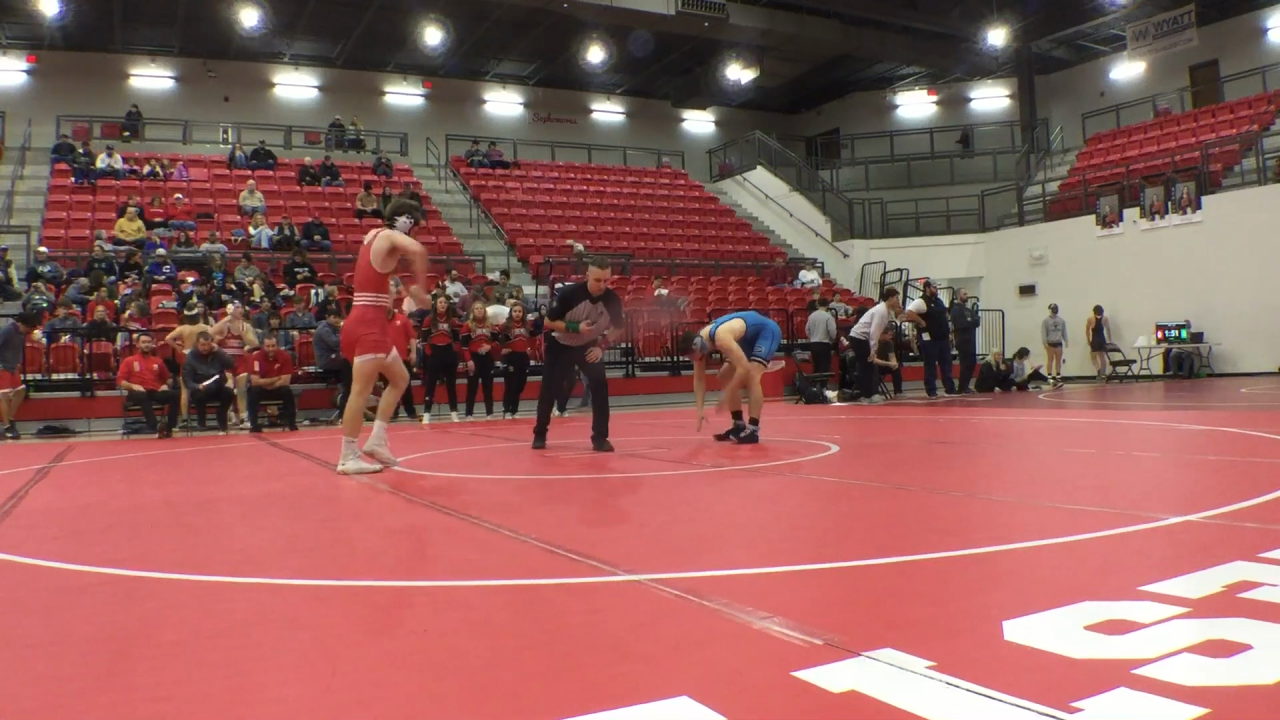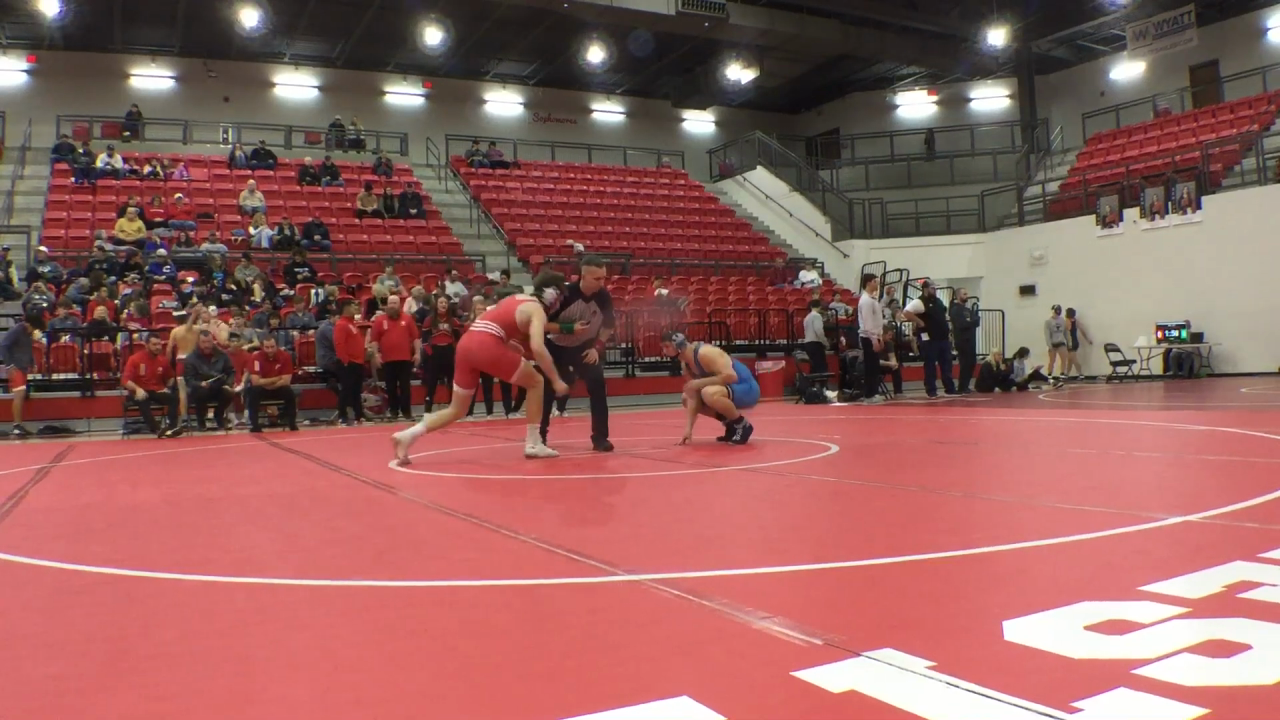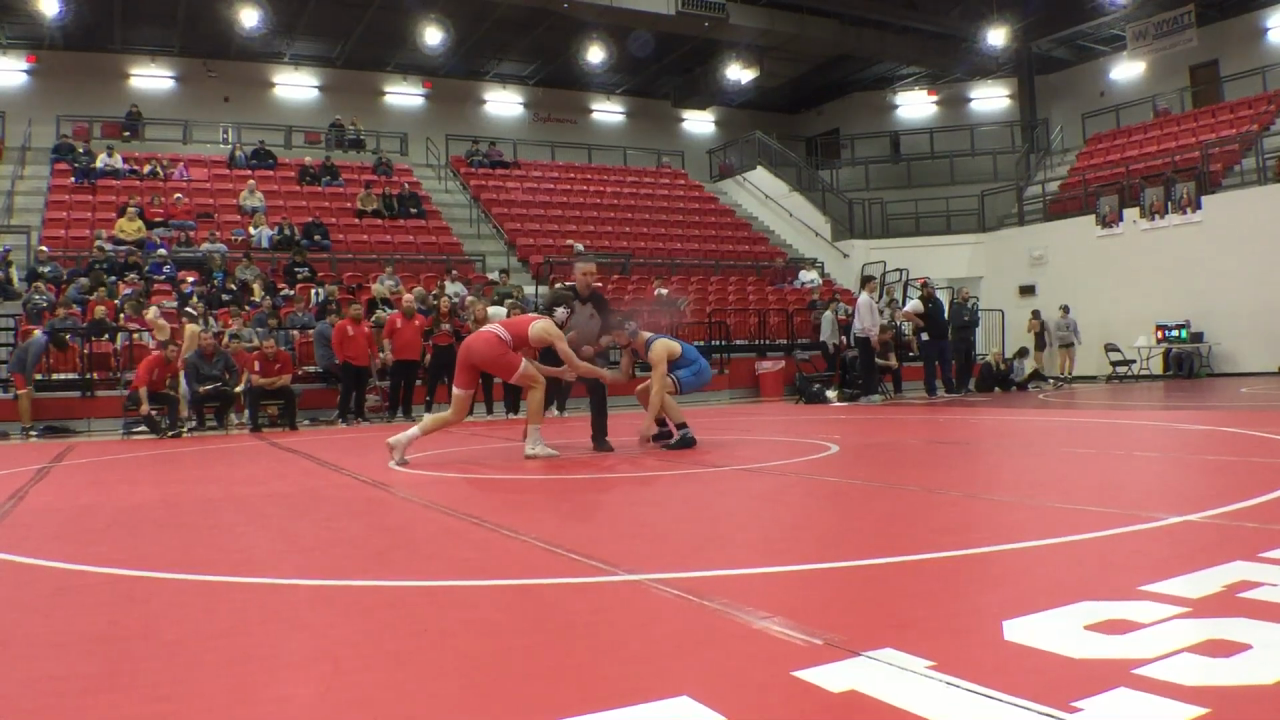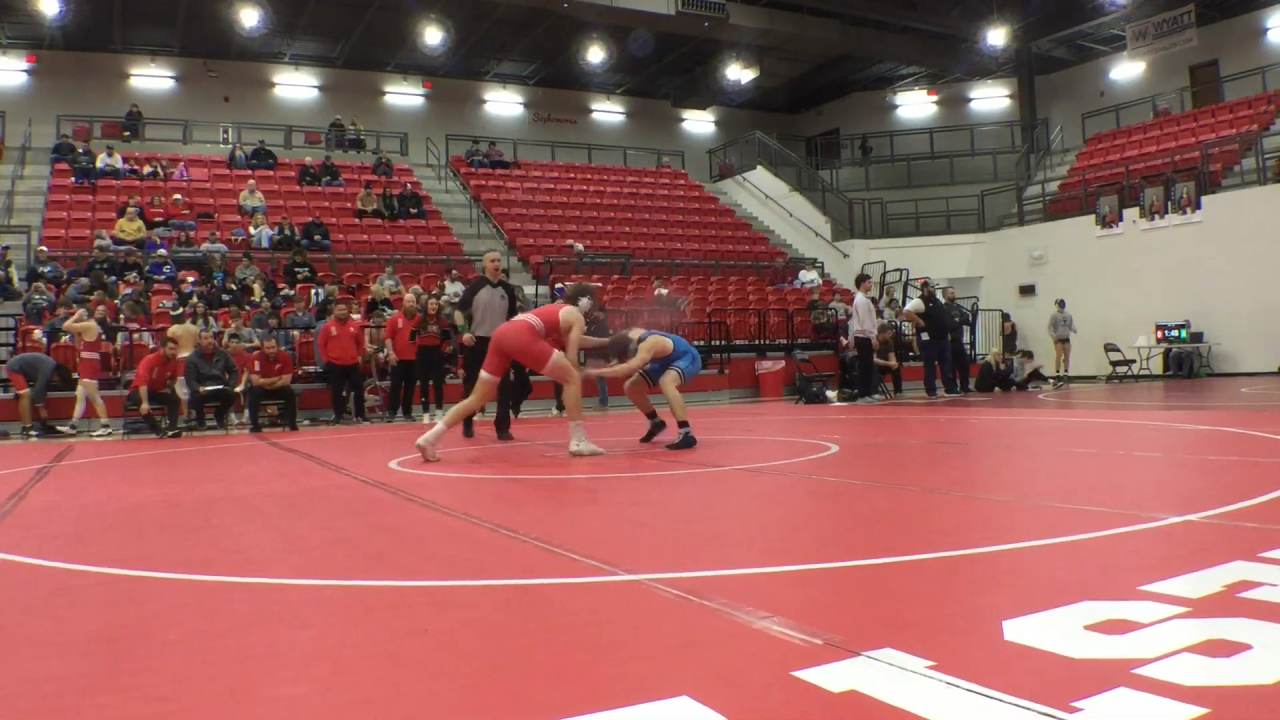
dt=1s
person 1, frame 1
left shoulder: (374, 235)
right shoulder: (390, 237)
right elbow: (417, 250)
right wrist: (420, 286)
left hip: (367, 320)
right hip: (370, 322)
left knee: (400, 379)
right knee: (361, 390)
left ankle: (377, 441)
right ankle: (349, 457)
person 1, frame 2
left shoulder: (517, 299)
right shoulder: (538, 311)
right elbow: (538, 347)
left wrist: (510, 344)
right wrist: (556, 380)
left hip: (466, 344)
right hip: (487, 347)
left knee: (457, 411)
right knee: (536, 382)
left ankle: (408, 435)
right ankle: (534, 444)
person 1, frame 3
left shoulder: (532, 320)
right shoulder: (553, 330)
left elbow: (522, 362)
right elbow: (578, 366)
left wrist: (557, 372)
right wrist: (602, 373)
left hip: (470, 344)
right hip: (489, 346)
left knee: (455, 415)
right knee: (537, 384)
left ankle: (402, 440)
right ankle: (533, 445)
person 1, frame 4
left shoulder: (555, 309)
right shoulder: (577, 316)
left elbow: (577, 340)
right elbow: (571, 356)
left wrist: (603, 341)
left hip: (502, 332)
right hip: (522, 336)
left knee: (477, 398)
right knee: (572, 378)
left ankle: (430, 438)
right ankle: (578, 441)
person 2, frame 1
left shoulder: (611, 299)
right shoulder: (569, 293)
left elbow: (618, 327)
right elbow: (548, 322)
left wrist: (601, 346)
right wrist: (576, 327)
left hip: (589, 346)
right hip: (560, 345)
left knee: (599, 386)
right knee: (550, 389)
left ankle: (600, 437)
right ankle: (540, 434)
person 2, frame 2
left shoulder: (603, 297)
right shoulder: (564, 294)
left elbow: (608, 326)
left wrist: (597, 347)
right wrist: (570, 329)
left hip: (585, 347)
right hip: (557, 347)
left knee: (597, 386)
right knee: (548, 390)
left ankle: (600, 437)
right ankle: (540, 434)
person 2, frame 3
left shoulder: (600, 301)
left wrist: (594, 348)
left hip: (585, 352)
right hip: (555, 353)
left knee: (598, 389)
right knee: (546, 394)
left ankle: (600, 438)
person 2, frame 4
left shoulder: (507, 289)
right shoulder: (474, 287)
left elbow: (513, 317)
right elbow: (459, 311)
right wrist: (463, 331)
right hip: (476, 342)
left knee: (504, 386)
right knee: (472, 385)
left ankle: (503, 428)
right ankle: (467, 424)
